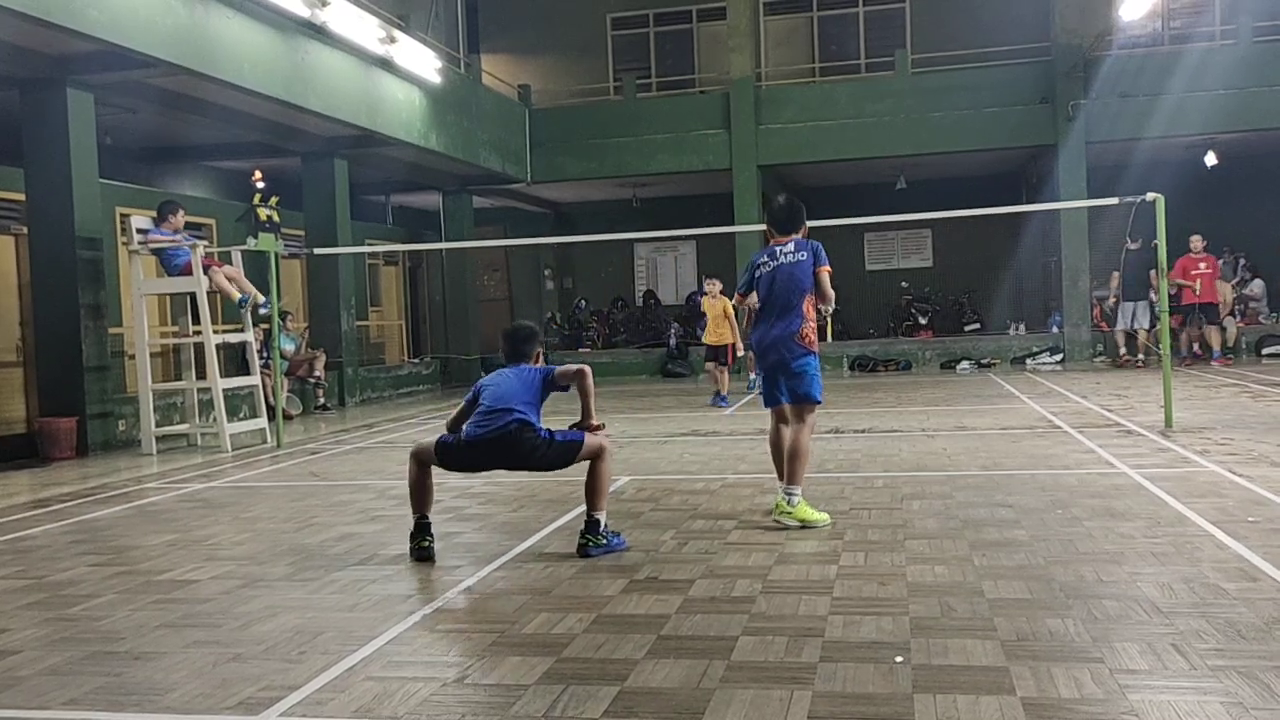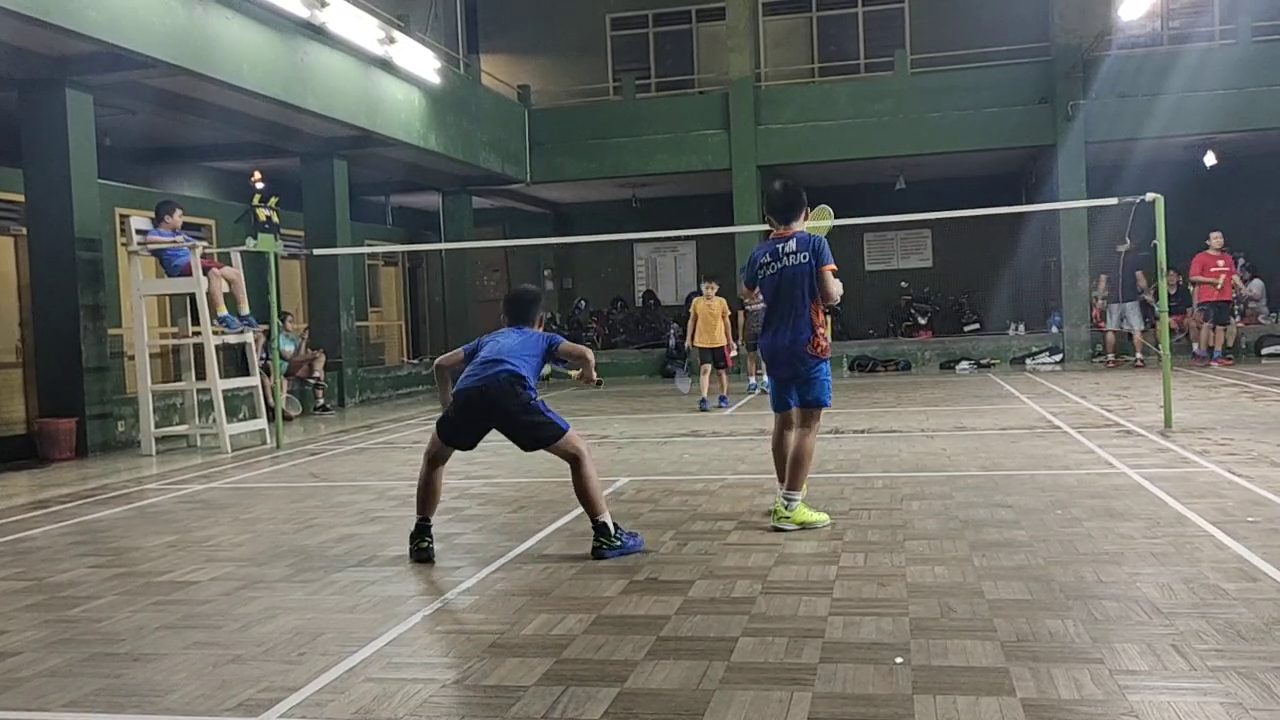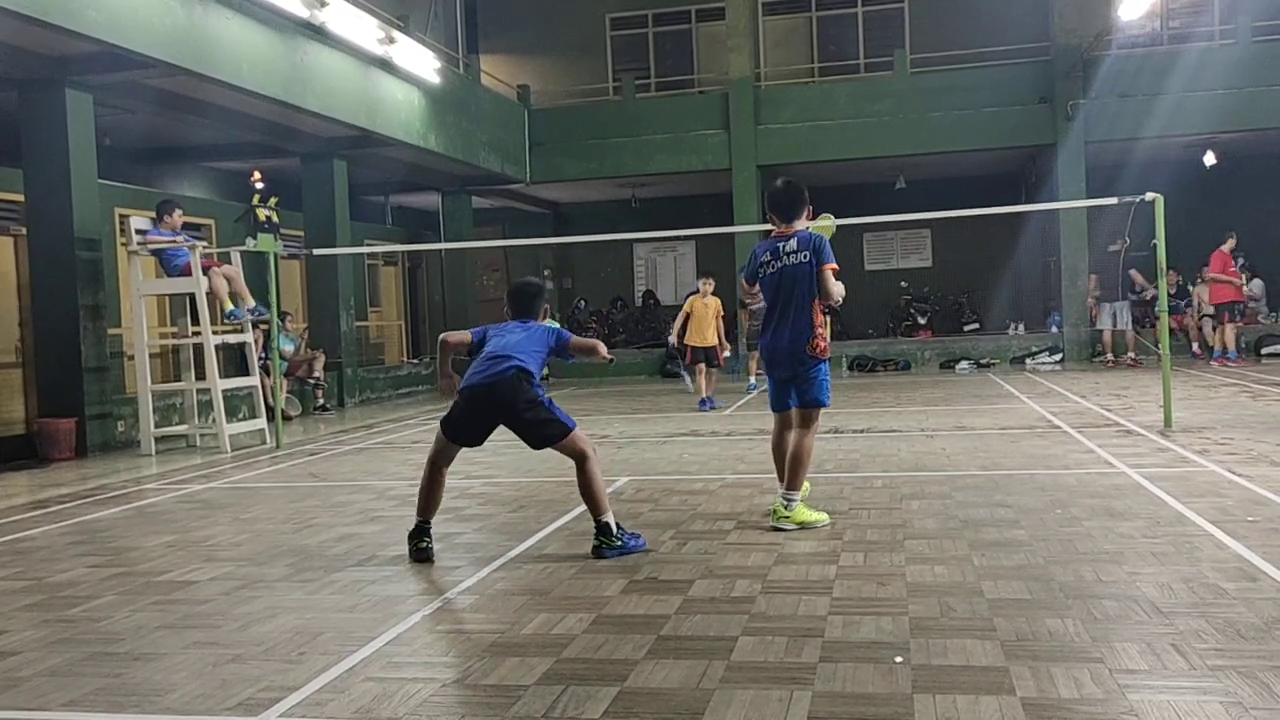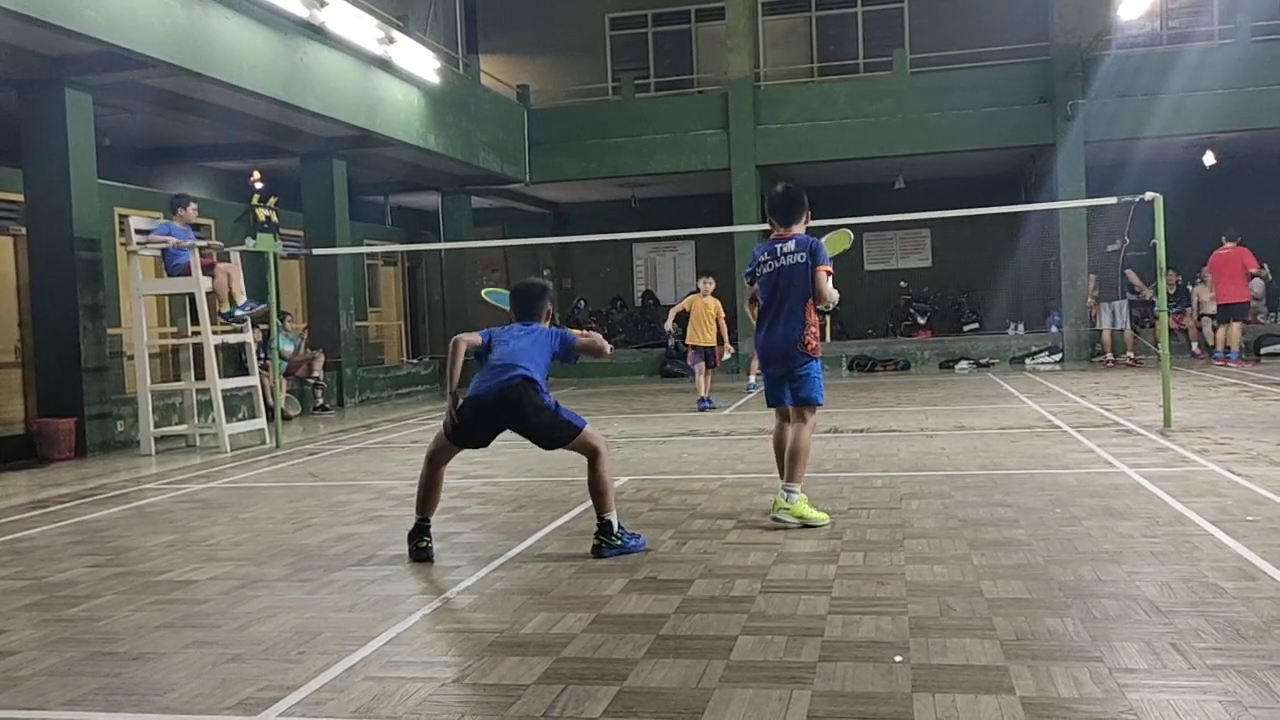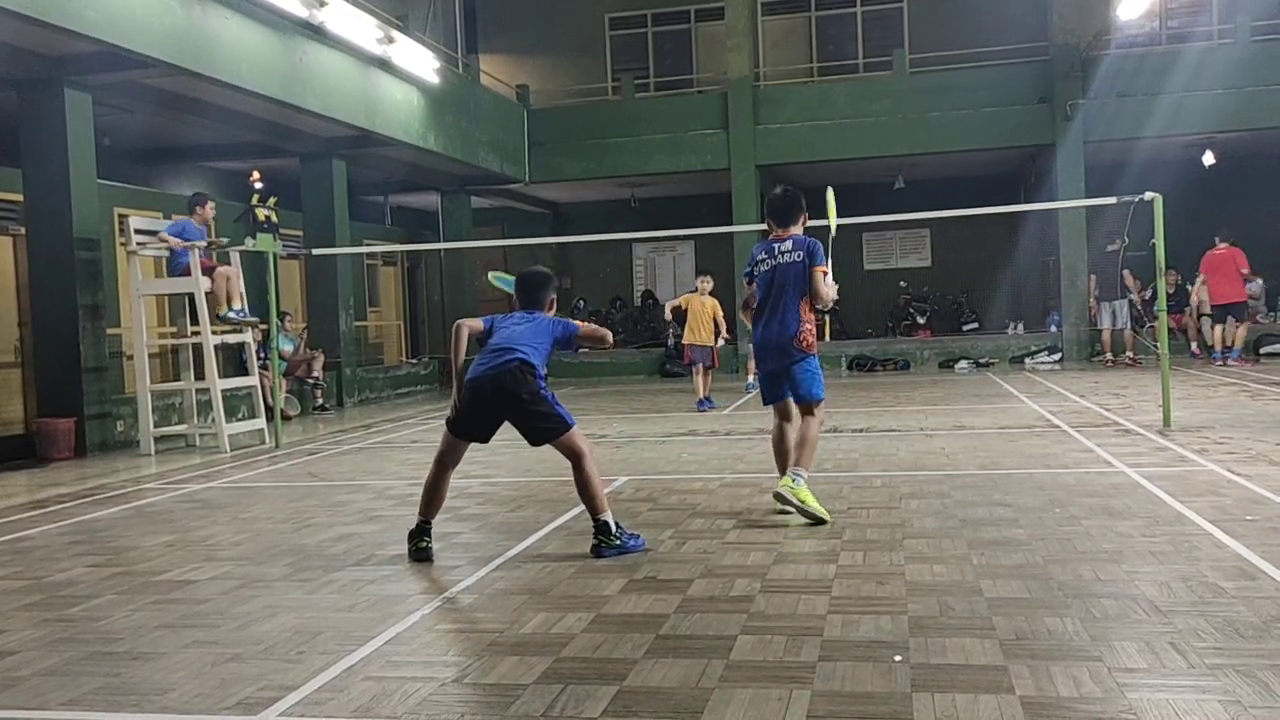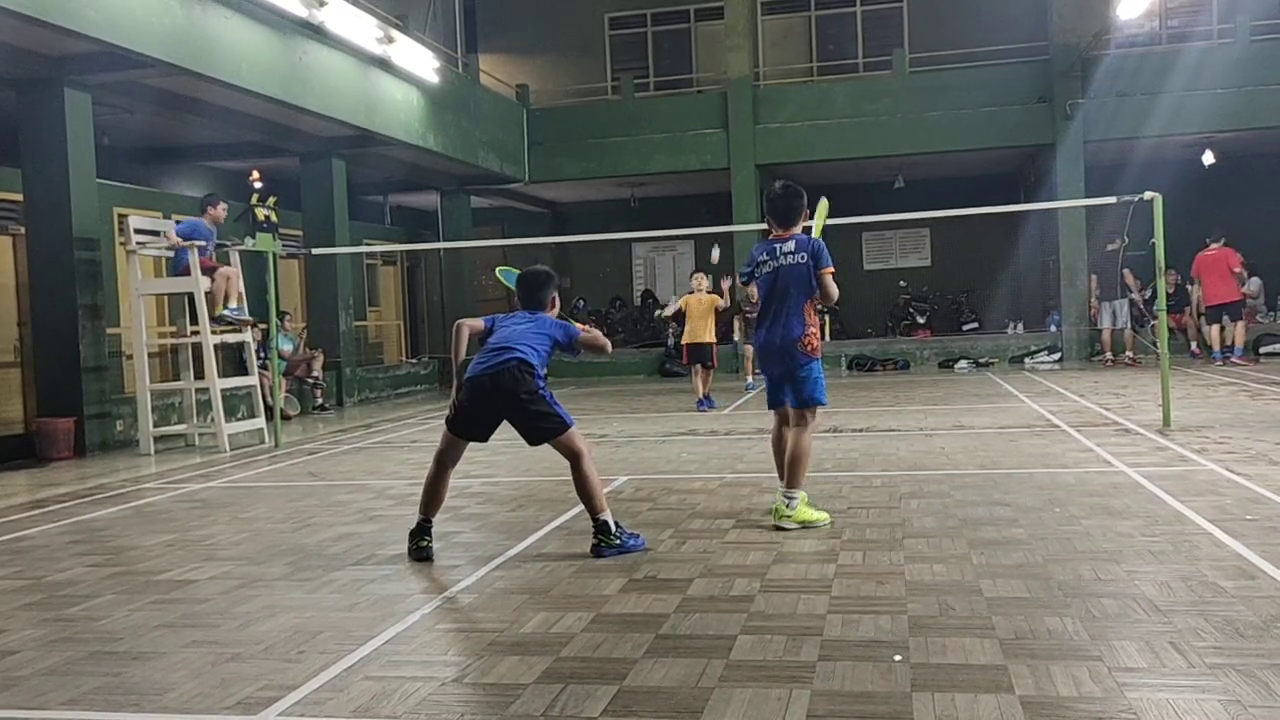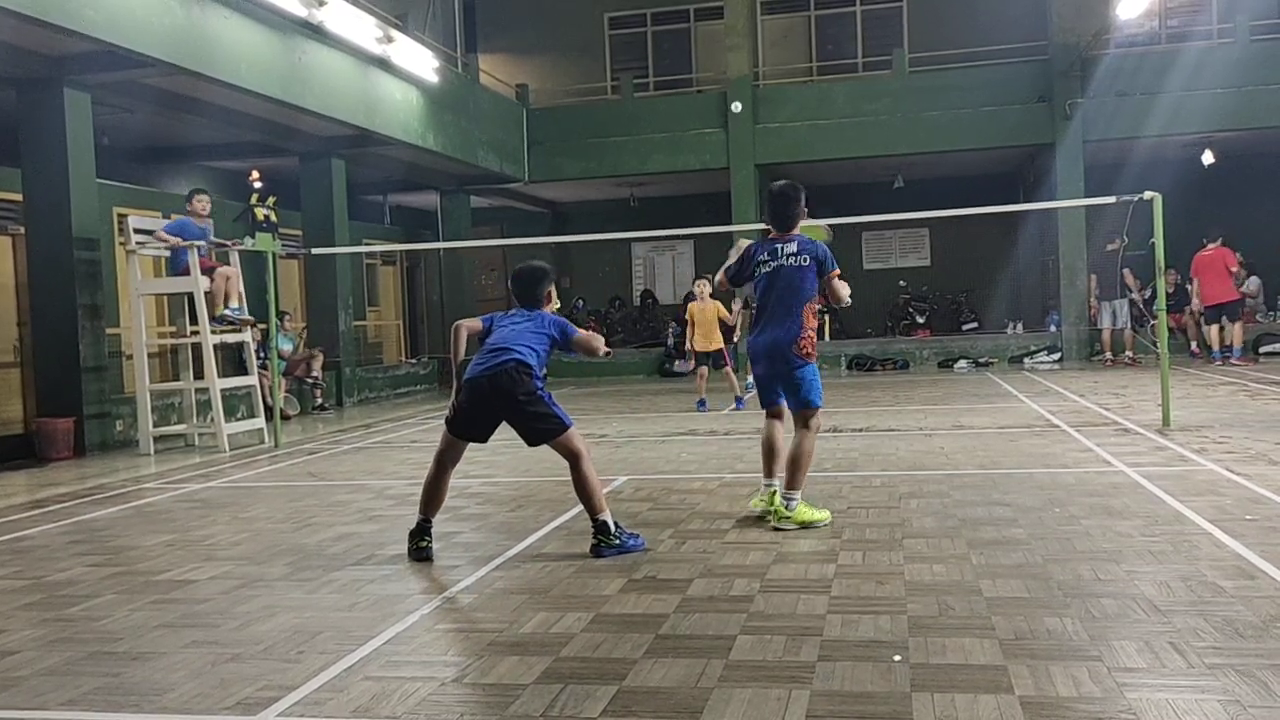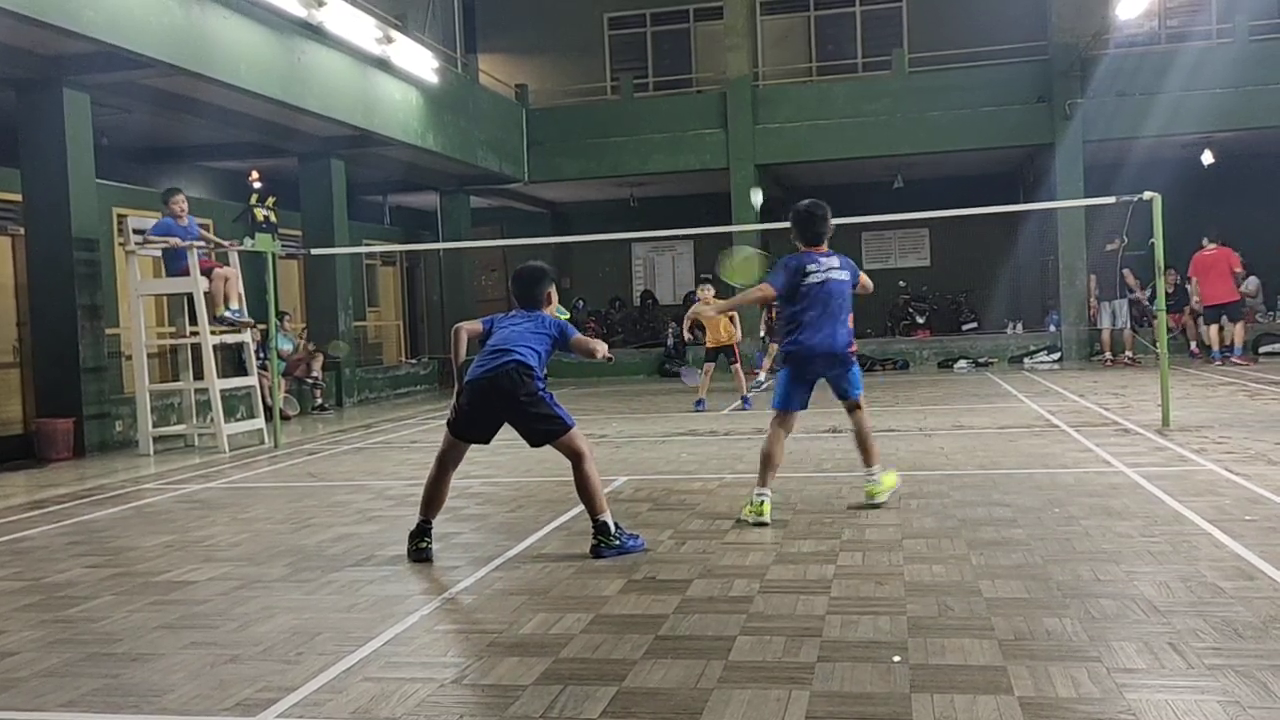
dt=0.4s
person 1, frame 1
left shoulder: (759, 259)
right shoulder: (813, 248)
left elbow: (741, 299)
right elbow: (826, 295)
right wrist: (827, 303)
left hip: (765, 344)
right hip: (797, 342)
left knee: (780, 418)
right knee: (803, 419)
left ankle: (785, 495)
right ankle: (791, 502)
person 1, frame 2
left shoulder: (760, 252)
right shoulder: (815, 244)
left elbow: (749, 290)
right elbow: (829, 296)
right wrist: (838, 289)
left hip: (774, 347)
right hip: (808, 345)
left knee: (784, 421)
right knee: (807, 424)
left ankle: (785, 493)
right ankle: (789, 507)
person 1, frame 3
left shoulder: (761, 250)
right shoulder: (816, 243)
left elbow: (749, 288)
right elbow: (828, 295)
right wrist: (841, 290)
left hip: (773, 348)
right hip: (807, 345)
left knee: (783, 421)
right knee: (806, 423)
left ankle: (787, 490)
right ankle: (789, 506)
person 1, frame 4
left shoulder: (760, 252)
right shoulder: (812, 246)
left elbow: (752, 292)
right elbow: (821, 295)
right wrist: (834, 296)
left hip: (768, 346)
right hip: (800, 344)
left knee: (783, 417)
right knee: (803, 418)
left ankle: (787, 491)
right ankle: (789, 500)
person 1, frame 5
left shoulder: (758, 252)
right shoulder: (810, 246)
left elbow: (751, 295)
right elbow: (818, 297)
right wrist: (832, 292)
left hip: (764, 343)
right hip: (796, 340)
left knee: (783, 414)
right knee: (812, 411)
left ankle: (787, 484)
right ankle: (795, 482)
person 1, frame 6
left shoulder: (759, 252)
right shoulder: (813, 247)
right elbow: (830, 296)
right wrist: (830, 289)
left hip: (767, 346)
right hip: (800, 344)
left knee: (783, 419)
right knee: (803, 421)
left ankle: (787, 493)
right ankle: (790, 505)
person 1, frame 7
left shoulder: (754, 251)
right shoulder: (816, 250)
left elbow: (722, 282)
right elbow: (839, 298)
left wrist: (735, 253)
right wrist: (844, 289)
left hip: (760, 348)
right hip: (795, 348)
left knee: (774, 415)
right knee: (808, 423)
left ankle: (767, 493)
right ankle: (789, 506)
person 1, frame 8
left shoulder: (793, 264)
right shoulder: (845, 264)
left elbow: (764, 293)
right elbow: (867, 287)
left wrist: (716, 308)
left hip: (798, 354)
right hip: (838, 350)
left knee: (781, 424)
right knee: (856, 408)
left ankle: (761, 500)
right ankle: (874, 481)
person 2, frame 1
left shoulder: (487, 380)
right shoulder: (542, 373)
left elbow: (452, 424)
right elbow: (582, 371)
right wrist: (589, 418)
left hip: (476, 446)
right hip: (522, 442)
left knee: (419, 455)
right knee: (601, 447)
left ankle: (421, 537)
right ankle: (595, 534)
person 2, frame 2
left shoulder: (488, 339)
right shoulder: (544, 338)
left elbow: (441, 364)
right elbow: (584, 354)
left wrist: (447, 401)
right wrist: (588, 374)
left hip: (467, 396)
right hip: (510, 393)
left knee: (433, 458)
right knee: (578, 453)
left ankle: (421, 537)
right ankle: (606, 536)
person 2, frame 3
left shoulder: (492, 330)
right shoulder: (549, 332)
left elbow: (447, 339)
right elbow: (596, 348)
left wrist: (445, 376)
right wrist: (603, 353)
left hip: (474, 391)
right hip: (517, 389)
left knee: (438, 460)
right knee: (584, 453)
left ankle: (421, 537)
right ankle: (608, 535)
person 2, frame 4
left shoulder: (496, 334)
right shoulder: (553, 335)
left elbow: (460, 341)
right elbow: (602, 349)
left wrist: (452, 395)
right wrist: (596, 338)
left hip: (481, 399)
right hip: (524, 395)
left knee: (435, 457)
right knee: (597, 448)
left ankle: (420, 536)
right ankle: (609, 533)
person 2, frame 5
left shoulder: (500, 320)
right shoulder: (555, 324)
left elbow: (462, 326)
right elbow: (605, 337)
left wrist: (458, 381)
right wrist: (590, 330)
left hip: (479, 383)
right hip: (520, 381)
left knee: (445, 460)
right knee: (580, 452)
left ankle: (421, 537)
right ankle: (606, 533)
person 2, frame 6
left shoulder: (501, 320)
right shoulder: (557, 326)
left elbow: (463, 325)
right elbow: (604, 346)
left wrist: (458, 378)
right wrist: (593, 334)
left hip: (477, 382)
right hip: (518, 380)
left knee: (444, 459)
right knee: (578, 452)
left ankle: (421, 535)
right ankle: (606, 533)
person 2, frame 7
left shoulder: (500, 318)
right shoulder: (554, 322)
left elbow: (461, 327)
right elbow: (595, 349)
left wrist: (458, 379)
right wrist: (597, 339)
left hip: (476, 383)
right hip: (517, 381)
left knee: (444, 459)
right knee: (577, 453)
left ankle: (421, 536)
right ankle: (606, 533)
person 2, frame 8
left shoulder: (501, 320)
right shoulder: (554, 323)
left elbow: (461, 330)
right elbow: (590, 350)
left wrist: (460, 382)
right wrist: (602, 347)
left hip: (478, 384)
right hip: (518, 383)
left knee: (446, 460)
right knee: (580, 452)
left ankle: (421, 536)
right ankle: (606, 534)
